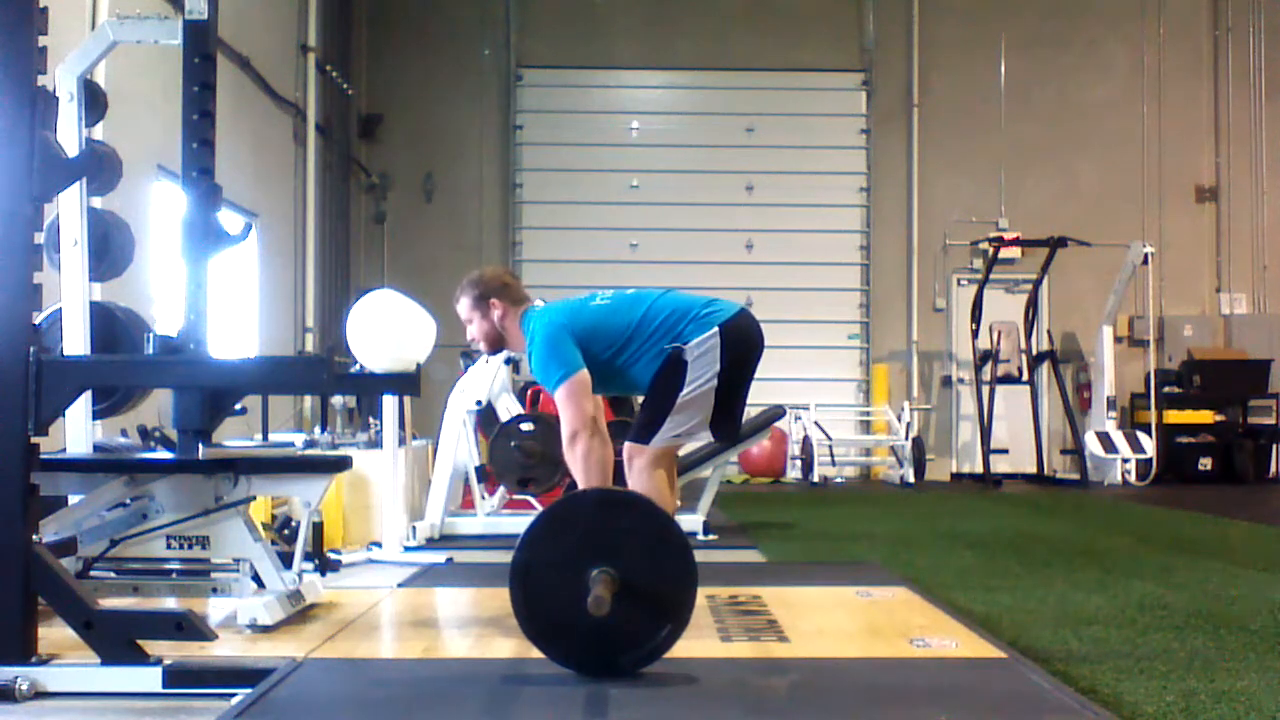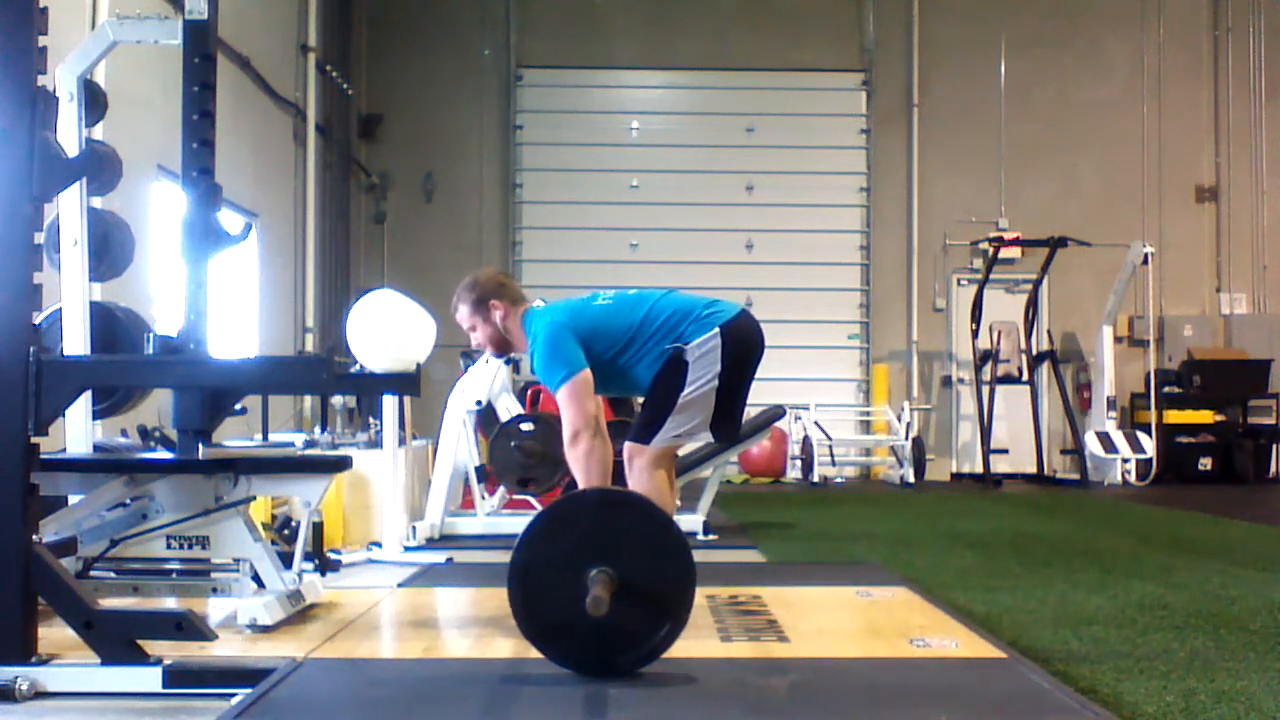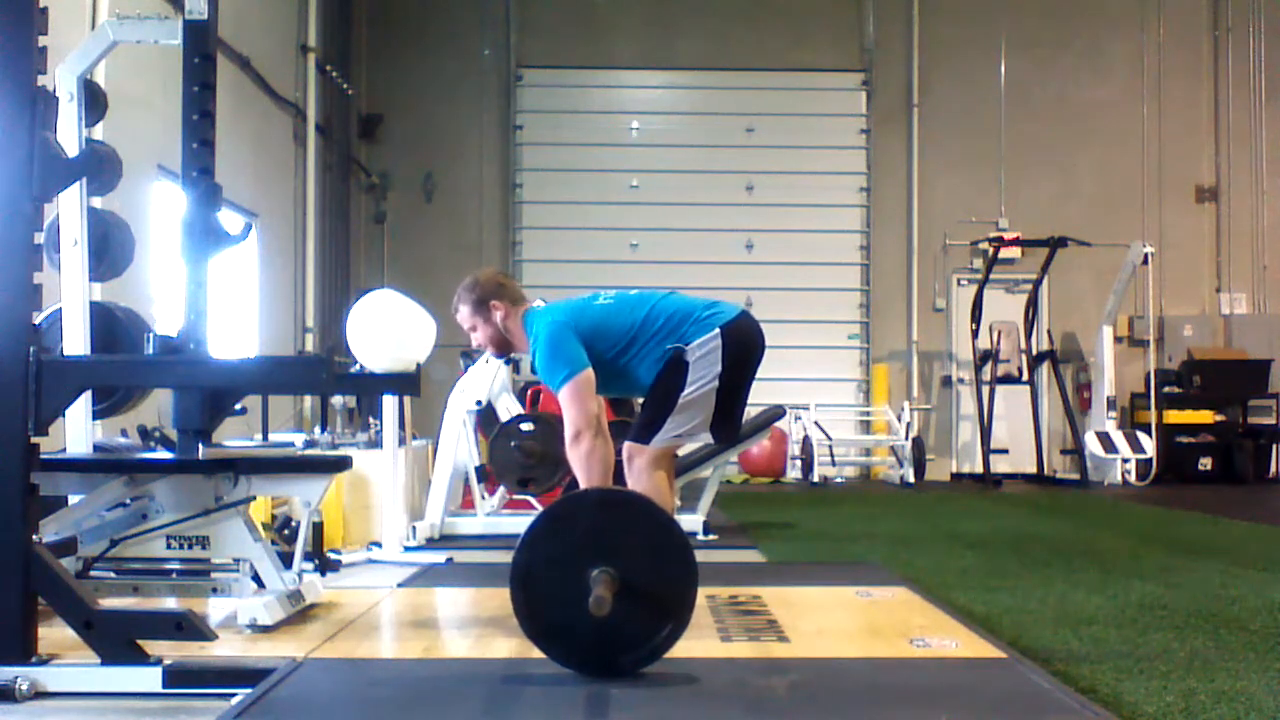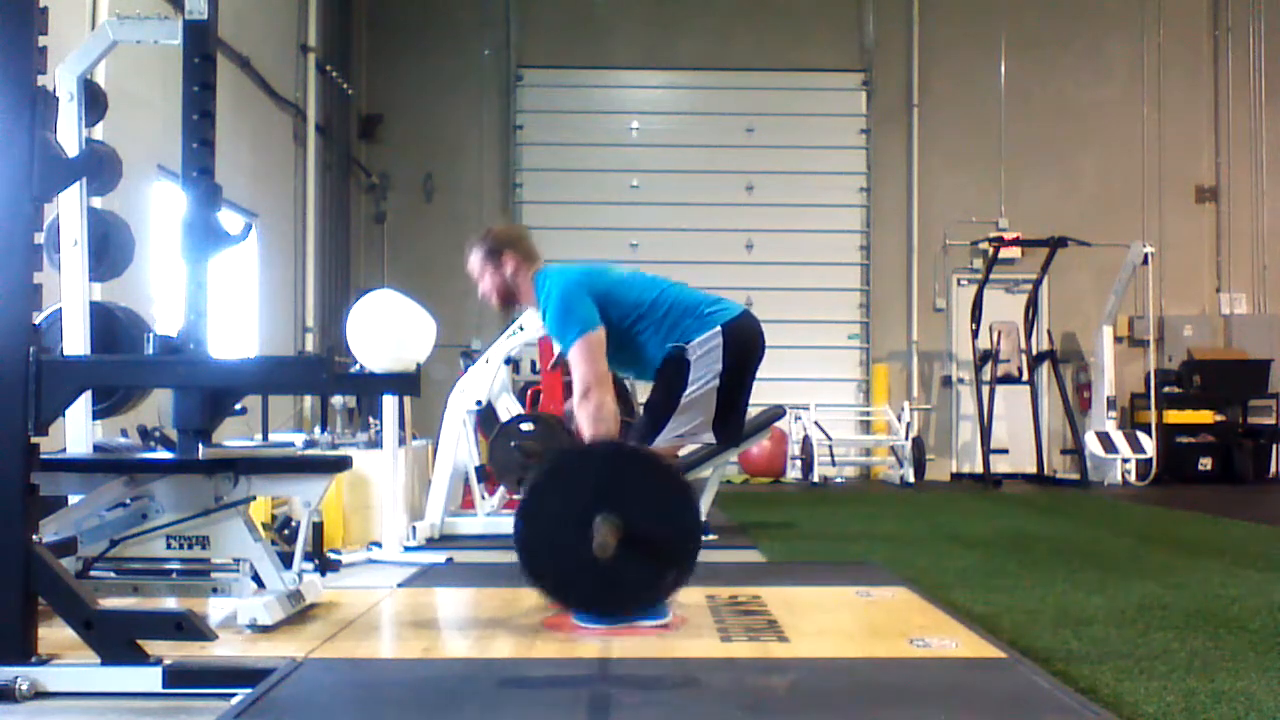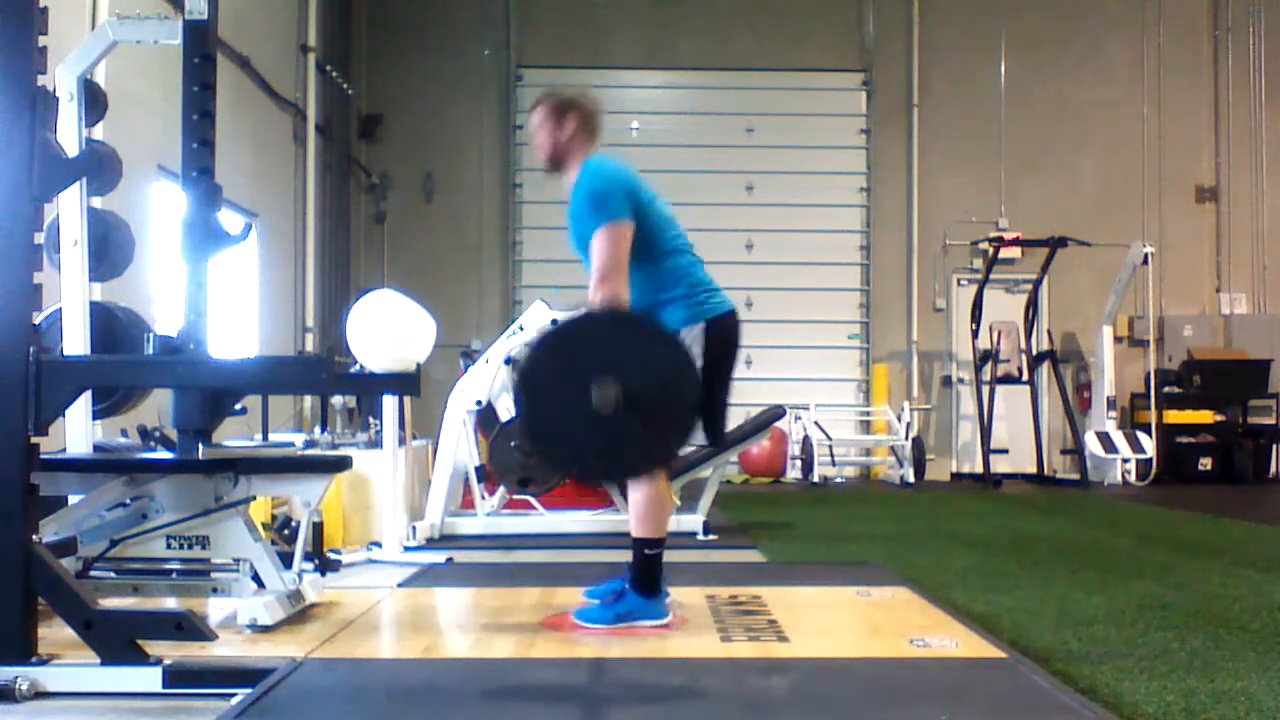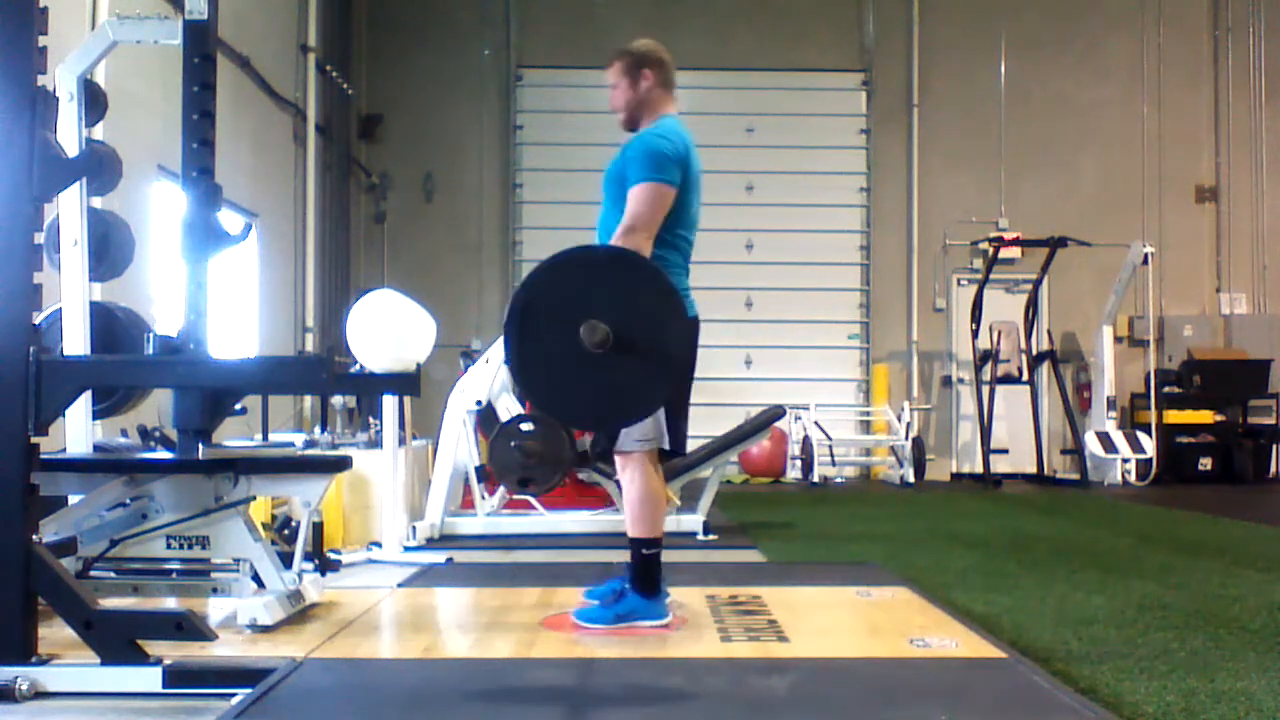
dt=0.3s
person 1, frame 1
left shoulder: (546, 334)
right shoulder: (553, 322)
left elbow: (578, 436)
right elbow: (594, 433)
left hip: (713, 338)
right hip: (728, 330)
left knee: (641, 455)
right knee: (654, 454)
person 1, frame 2
left shoulder: (548, 334)
right shoulder: (553, 322)
left elbow: (580, 435)
right elbow: (593, 433)
left hip: (715, 338)
right hip: (727, 332)
left knee: (642, 455)
right knee: (653, 454)
person 1, frame 3
left shoulder: (550, 333)
right shoulder: (553, 323)
left elbow: (582, 435)
right elbow: (595, 430)
left hip: (717, 341)
right hip: (726, 335)
left knee: (641, 455)
right knee: (651, 455)
person 1, frame 4
left shoulder: (562, 290)
right shoulder: (561, 285)
left elbow: (592, 390)
right elbow: (597, 387)
left hip: (718, 340)
right hip: (726, 338)
left knee: (646, 451)
person 1, frame 5
left shoulder: (598, 183)
right shoulder: (603, 179)
left elbow: (609, 281)
right elbow: (613, 278)
left hip: (691, 325)
right hip: (683, 324)
left ankle: (646, 594)
right ankle: (642, 579)
person 1, frame 6
left shoulder: (657, 143)
right shoulder: (665, 142)
left elbow: (635, 236)
left knee: (634, 455)
right knee: (636, 454)
left ankle: (646, 596)
right ankle: (642, 579)
